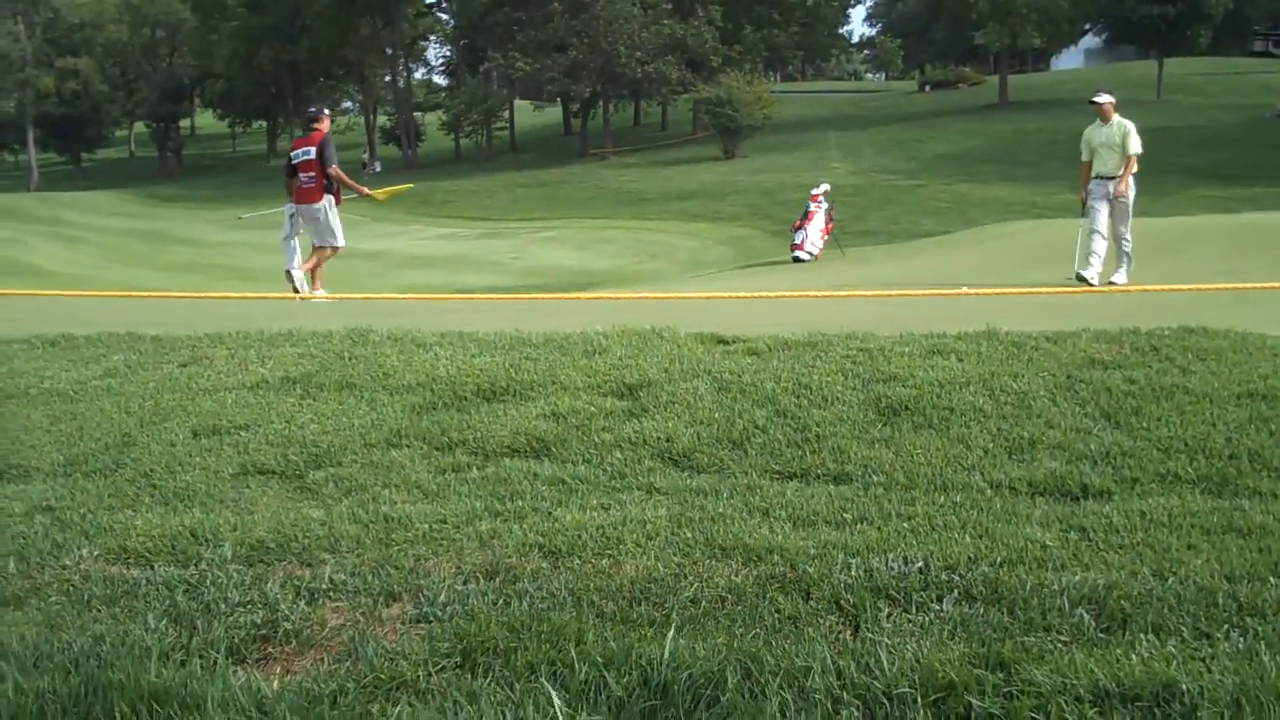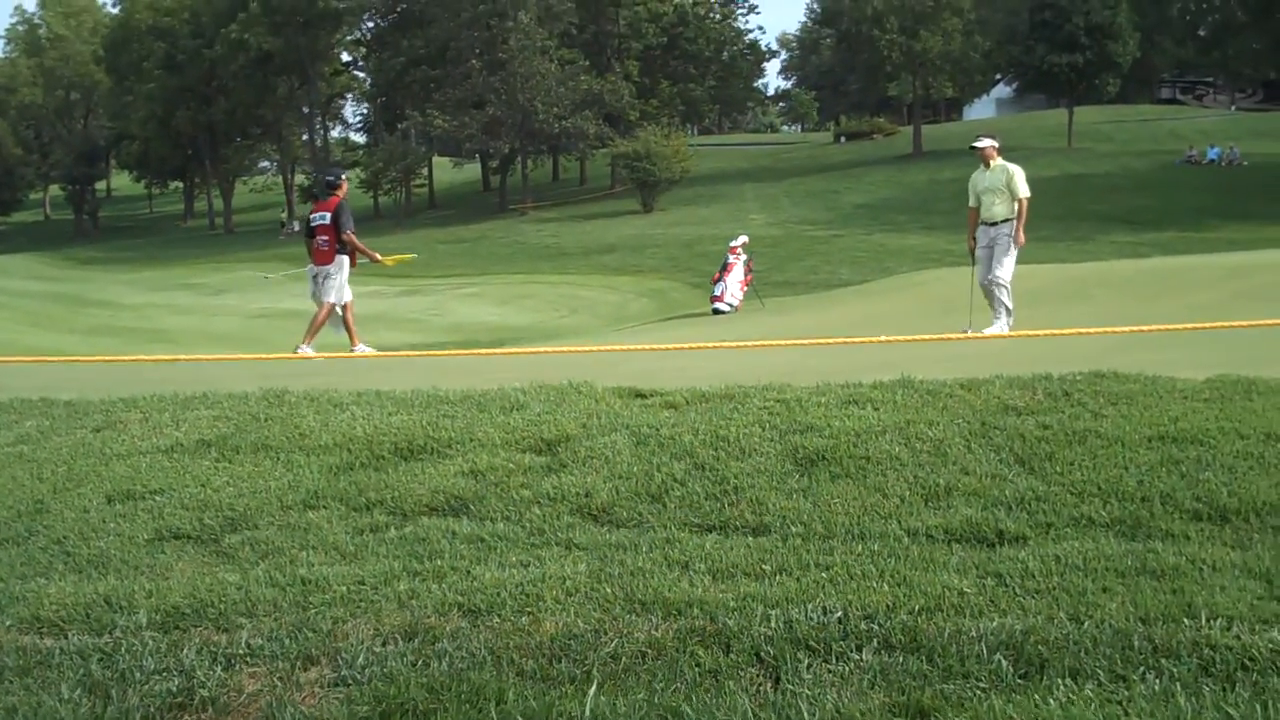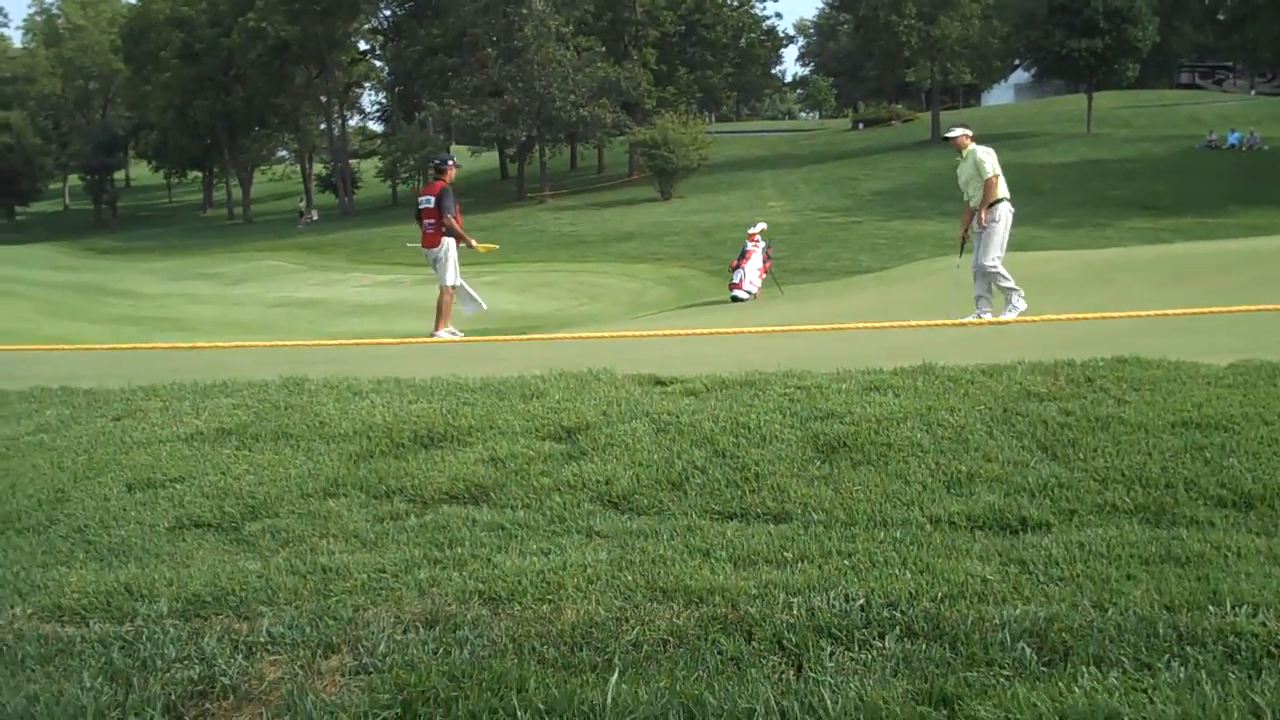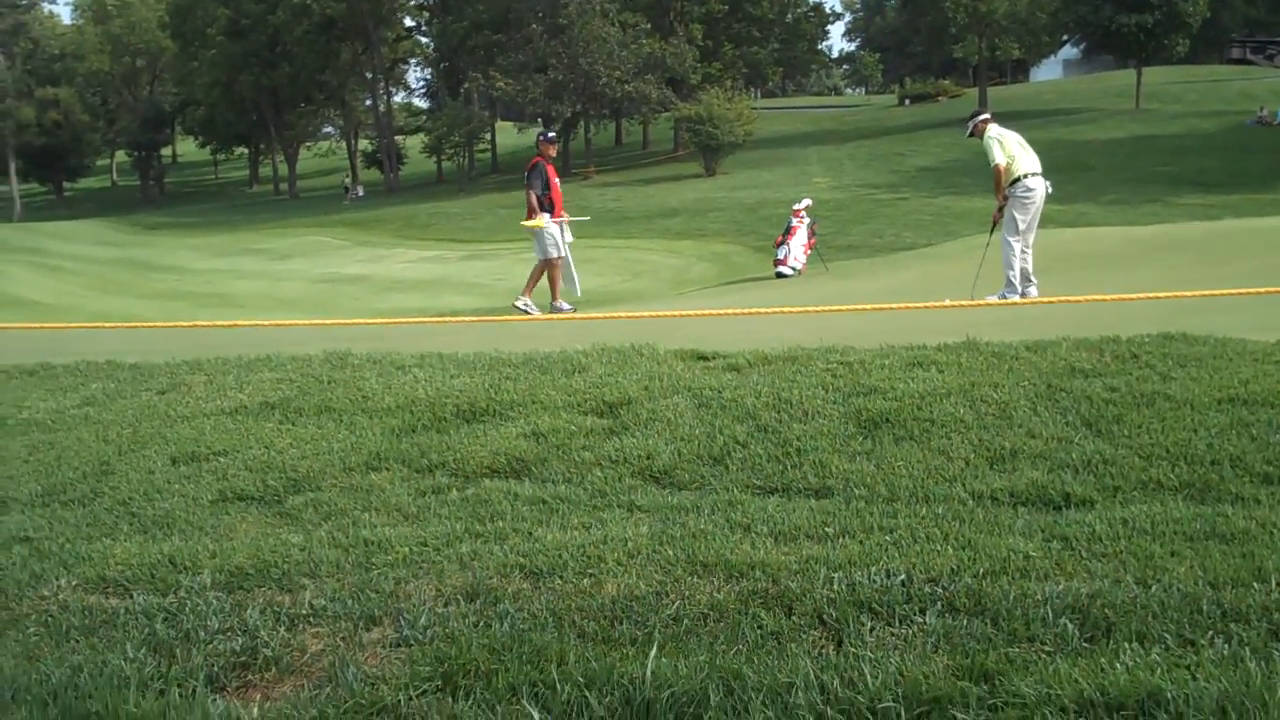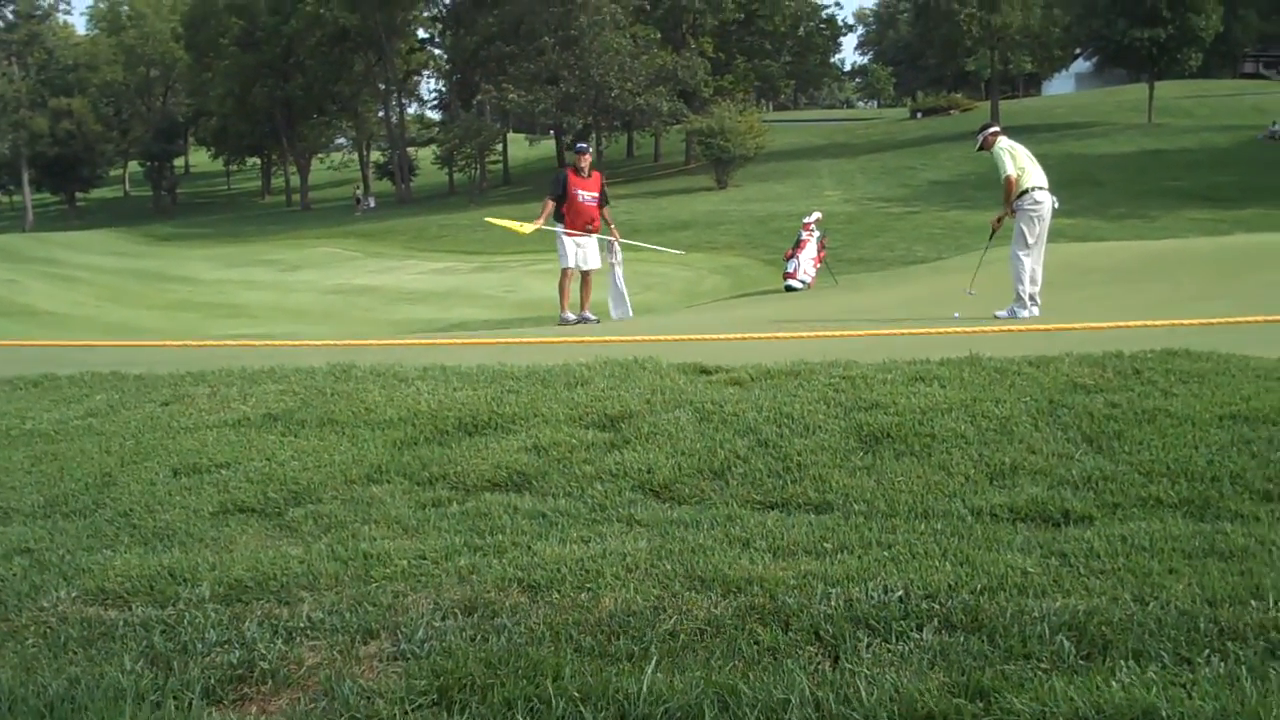
dt=1s
person 1, frame 1
left shoulder: (1126, 127)
right shoulder: (1090, 132)
left elbow: (1132, 157)
left wrist: (1123, 182)
right wrist: (1083, 188)
left hip: (1121, 183)
right hip: (1098, 184)
left knee: (1121, 232)
right knee: (1097, 229)
left ankle: (1122, 271)
right ankle: (1091, 273)
person 1, frame 2
left shoulder: (1010, 170)
right shoulder: (975, 177)
left elbow: (1022, 201)
right elbow: (973, 208)
left wrist: (1020, 230)
right wrist: (970, 235)
left hip: (1006, 229)
right hip: (984, 230)
left knee: (1000, 276)
right knee: (984, 279)
left ankle: (1002, 323)
right ankle: (1000, 314)
person 1, frame 3
left shoulder: (980, 153)
right shoulder: (961, 167)
left elbow: (992, 180)
left wrist: (981, 210)
right wrist: (965, 227)
left hip: (997, 212)
right hip: (981, 217)
left knee: (989, 263)
right knee: (978, 266)
left ankle: (1016, 299)
right ankle: (984, 312)
person 1, frame 4
left shoulder: (990, 136)
right shoulder: (1006, 133)
left elbow: (999, 168)
left wrist: (998, 194)
right wrist: (1002, 206)
left hip: (1024, 188)
right hip: (1037, 185)
left knee: (1011, 240)
right knee: (1023, 241)
left ankle: (1011, 292)
right ankle: (1028, 286)
person 1, frame 5
left shoulder: (1000, 148)
right shoulder: (1014, 146)
left elbow: (1010, 179)
left wrist: (1007, 205)
right wrist: (1003, 213)
left hip: (1031, 201)
right hip: (1043, 199)
left knee: (1020, 254)
right knee: (1034, 256)
left ankle: (1021, 306)
right ankle: (1032, 304)
person 2, frame 1
left shoulder: (296, 144)
right shoulder: (324, 139)
left elbow: (289, 178)
right elbow: (332, 170)
left wrist: (293, 199)
right wrist: (357, 188)
left hip: (303, 202)
right hip: (322, 200)
left knee: (318, 245)
right knee: (332, 246)
left ankle: (317, 291)
right ankle: (298, 271)
person 2, frame 2
left shoulder: (315, 208)
right shoulder: (340, 205)
left elbow: (309, 239)
right elbow: (346, 236)
left wrist: (315, 260)
right wrist: (369, 254)
left hip: (321, 263)
right hip: (337, 262)
left knee: (347, 304)
right knee: (327, 306)
left ankle: (356, 346)
right ankle: (304, 345)
person 2, frame 3
left shoulder: (424, 190)
right shoulder: (444, 189)
left elbow: (419, 219)
right elbow: (447, 219)
right wrist: (467, 239)
left hip: (428, 244)
right hip: (444, 243)
left knee: (448, 286)
right knee: (447, 288)
left ankle: (444, 327)
right ankle: (438, 331)
person 2, frame 4
left shoulder: (548, 164)
right shoulder: (538, 165)
right elbow: (530, 192)
left wrist: (560, 210)
right wrist: (537, 213)
left hip: (551, 218)
right hip: (544, 219)
left knee: (545, 260)
right knee: (554, 259)
left ankle: (524, 298)
right ankle: (556, 301)
person 2, frame 5
left shoulder: (598, 178)
right shoulder: (565, 175)
left elbow: (602, 206)
right elbow: (551, 198)
left wrist: (611, 227)
right wrist: (542, 218)
left hip: (589, 233)
right hip: (566, 231)
left knee: (587, 273)
right knee: (567, 270)
left ankle: (584, 311)
right ankle: (565, 312)
